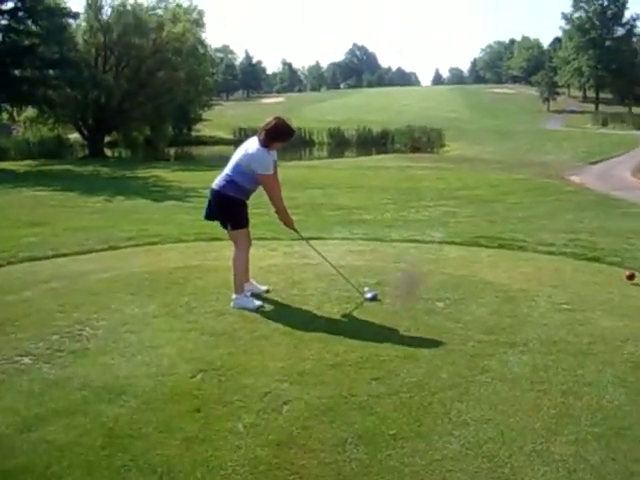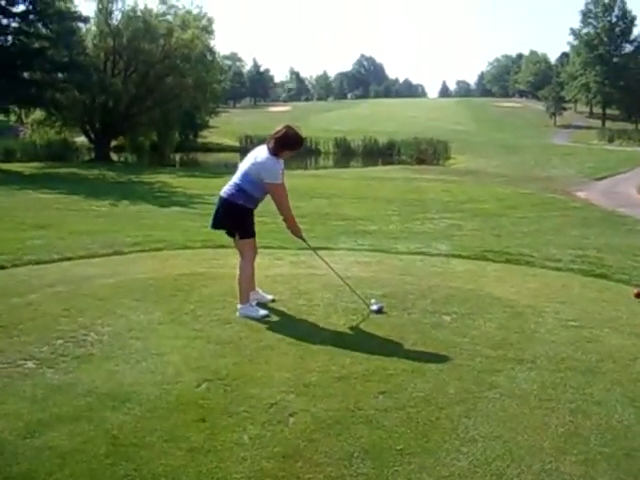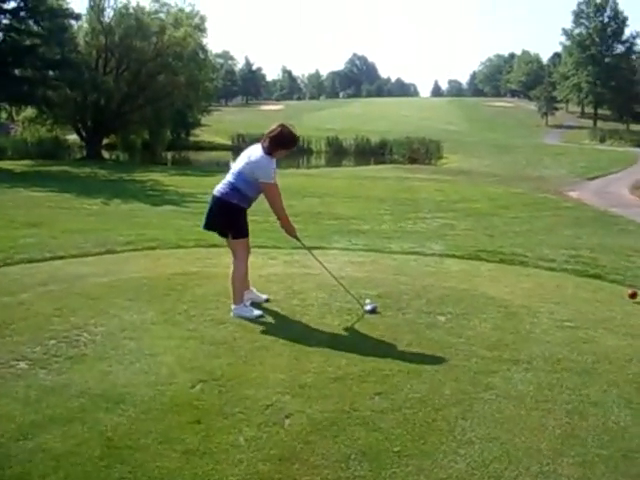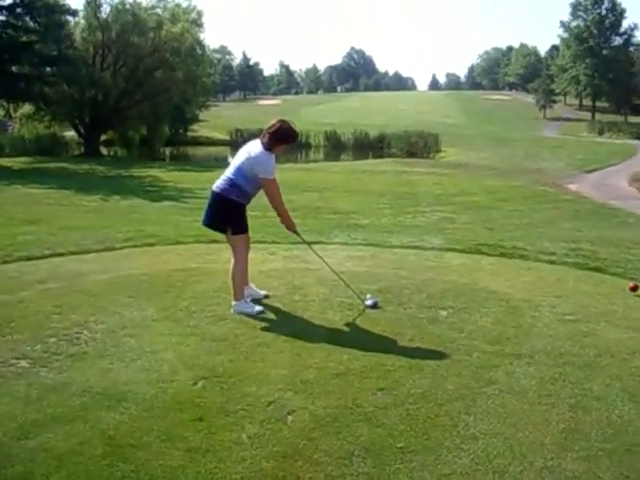
dt=0.1s
person 1, frame 1
left shoulder: (265, 148)
right shoulder: (259, 154)
left elbow: (274, 181)
right elbow: (271, 189)
left wrist: (281, 210)
right wrist: (285, 216)
left hip: (234, 196)
right hip: (227, 197)
left knee: (244, 242)
right knee: (242, 245)
left ankle: (246, 283)
right ankle: (239, 296)
person 1, frame 2
left shoulder: (268, 153)
right shoulder: (269, 163)
left elbow: (281, 189)
right elbow: (279, 199)
left wrist: (288, 219)
right wrist: (293, 225)
left hip: (239, 204)
right hip: (235, 206)
left knee: (251, 251)
right knee: (248, 255)
left ankle: (252, 292)
right ankle: (244, 305)
person 1, frame 3
left shoulder: (262, 151)
right shoulder: (263, 162)
left elbow: (274, 190)
right elbow: (273, 198)
left wrist: (283, 219)
right wrist: (287, 224)
left hip: (232, 203)
right hip: (229, 205)
left knee: (244, 251)
right knee: (241, 255)
left ankle: (246, 291)
right ankle: (238, 306)
person 1, frame 4
left shoulder: (260, 146)
right shoulder: (262, 158)
left elbow: (273, 186)
right elbow: (273, 194)
left wrist: (283, 215)
right wrist: (287, 220)
left hip: (231, 199)
right hip: (228, 201)
left knee: (243, 247)
right knee: (241, 251)
left ankle: (245, 287)
right ankle: (239, 302)
